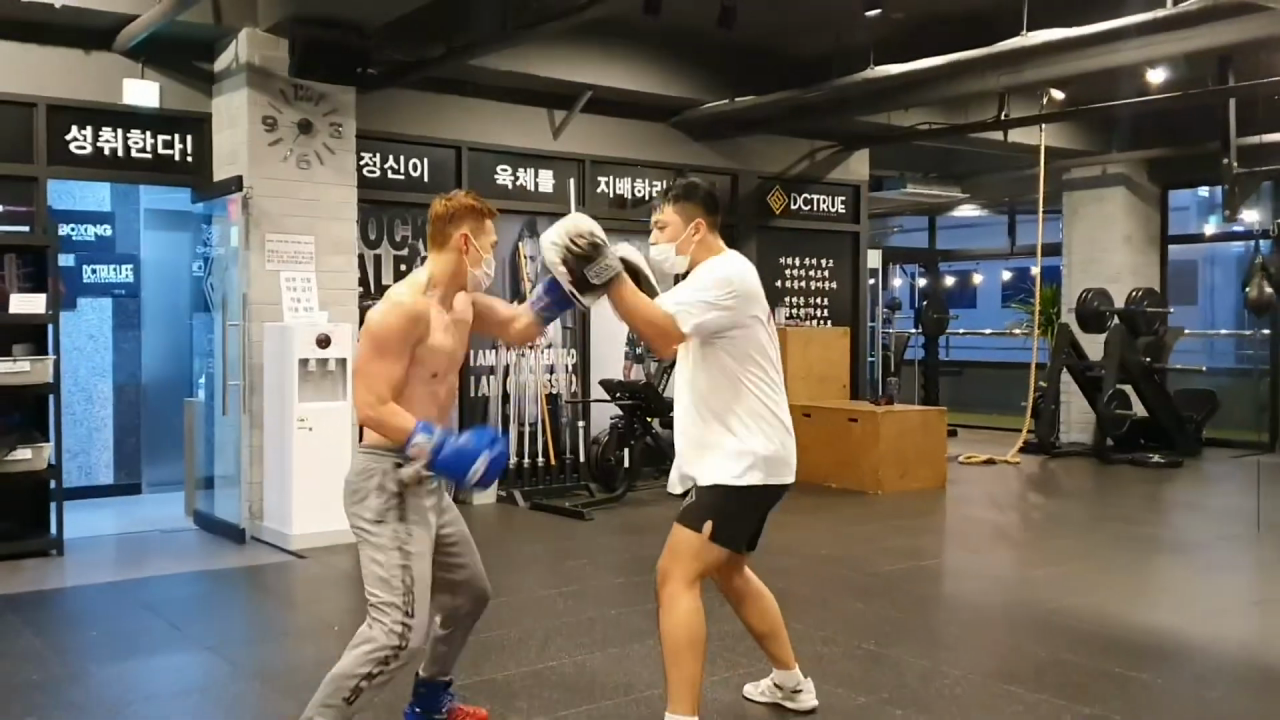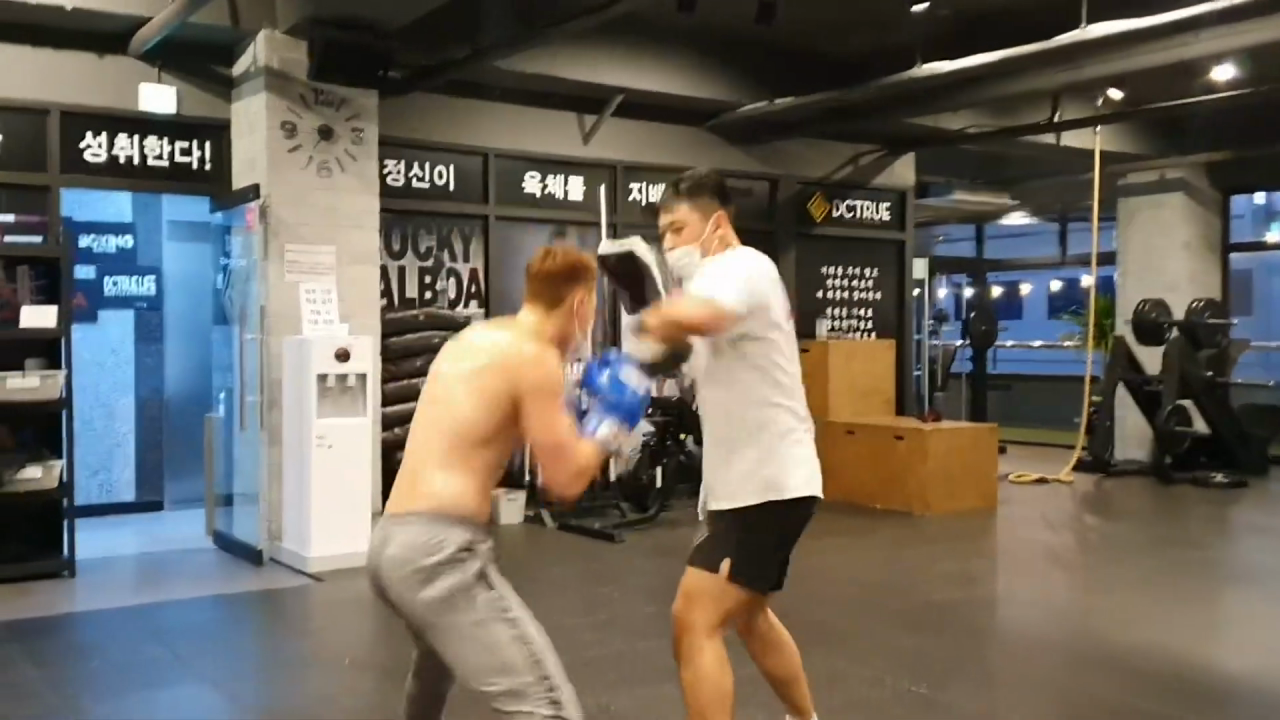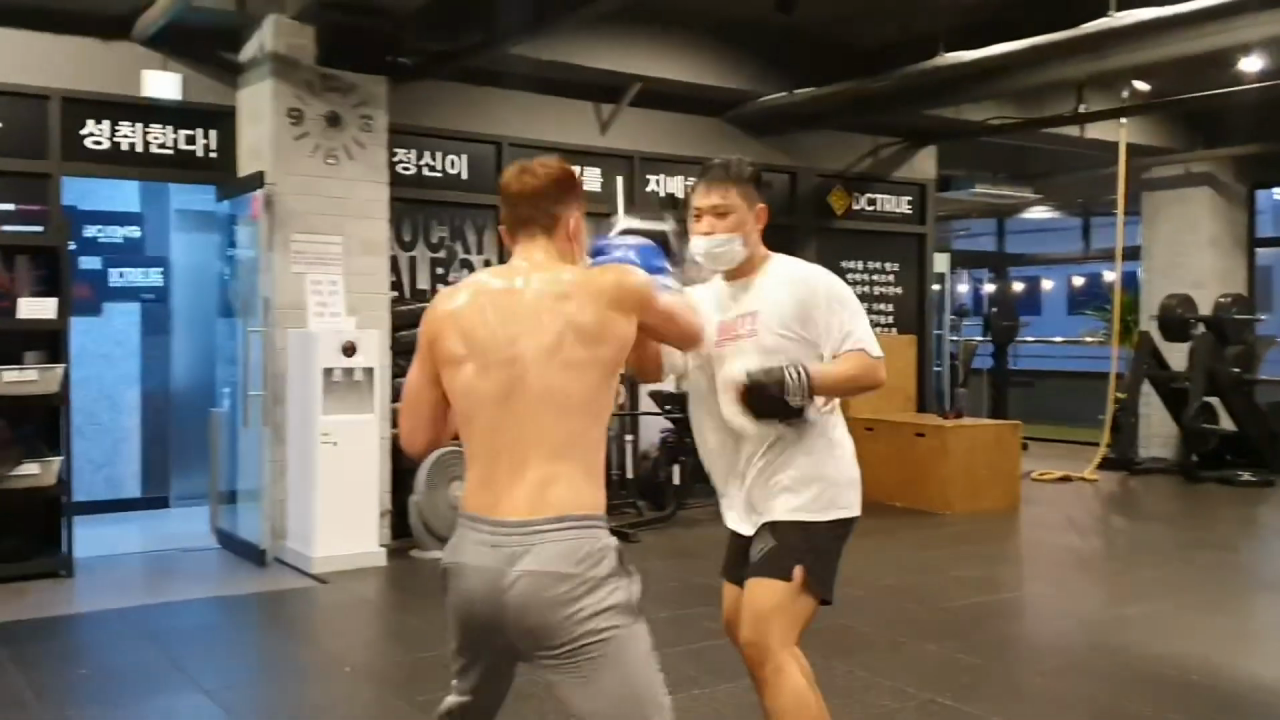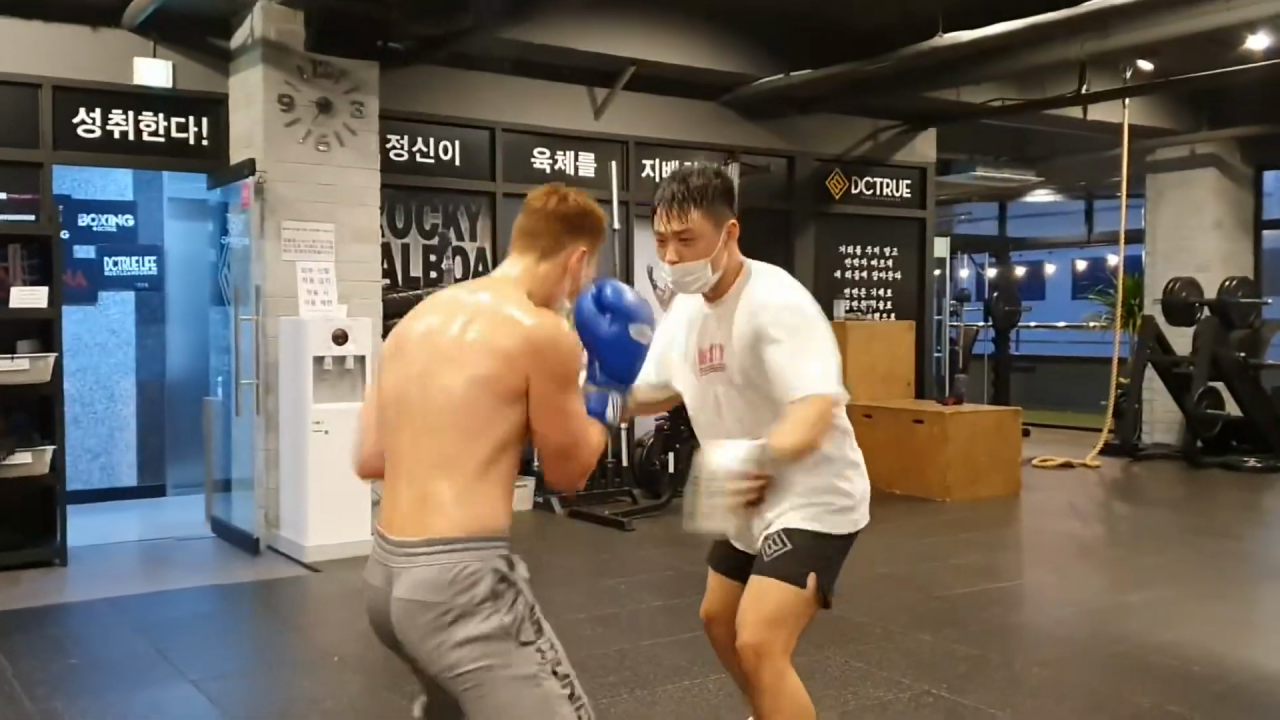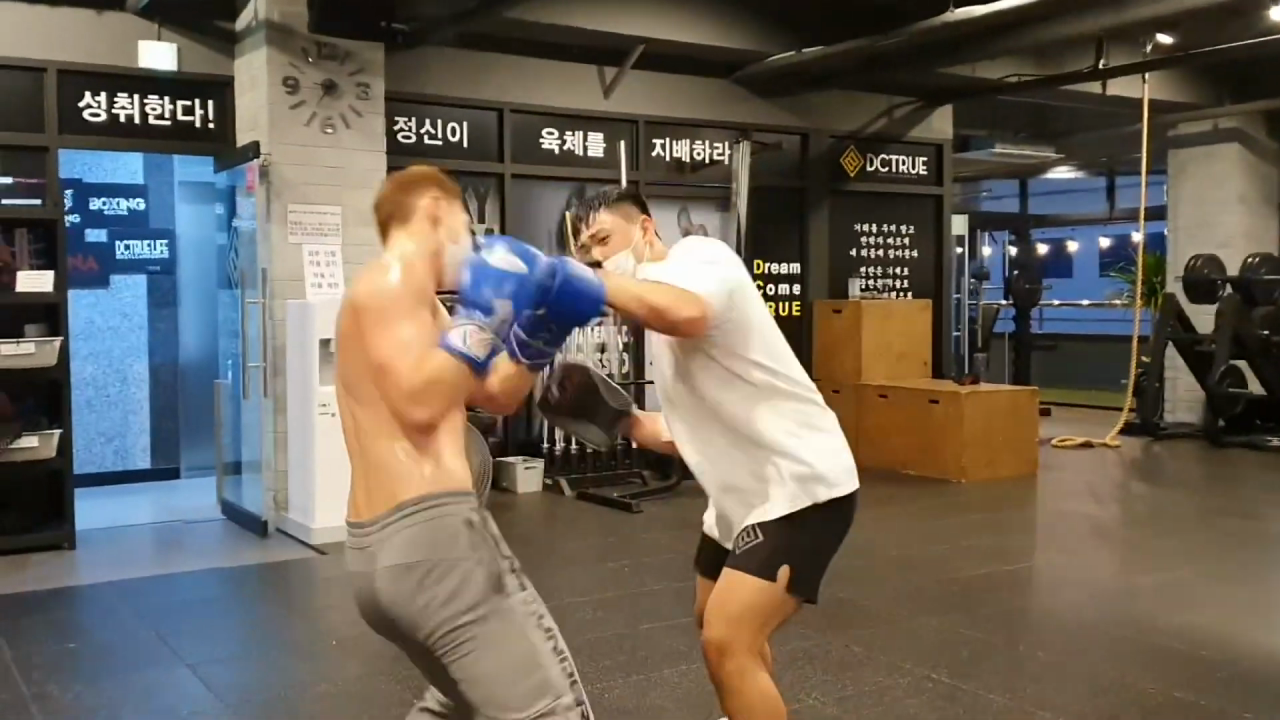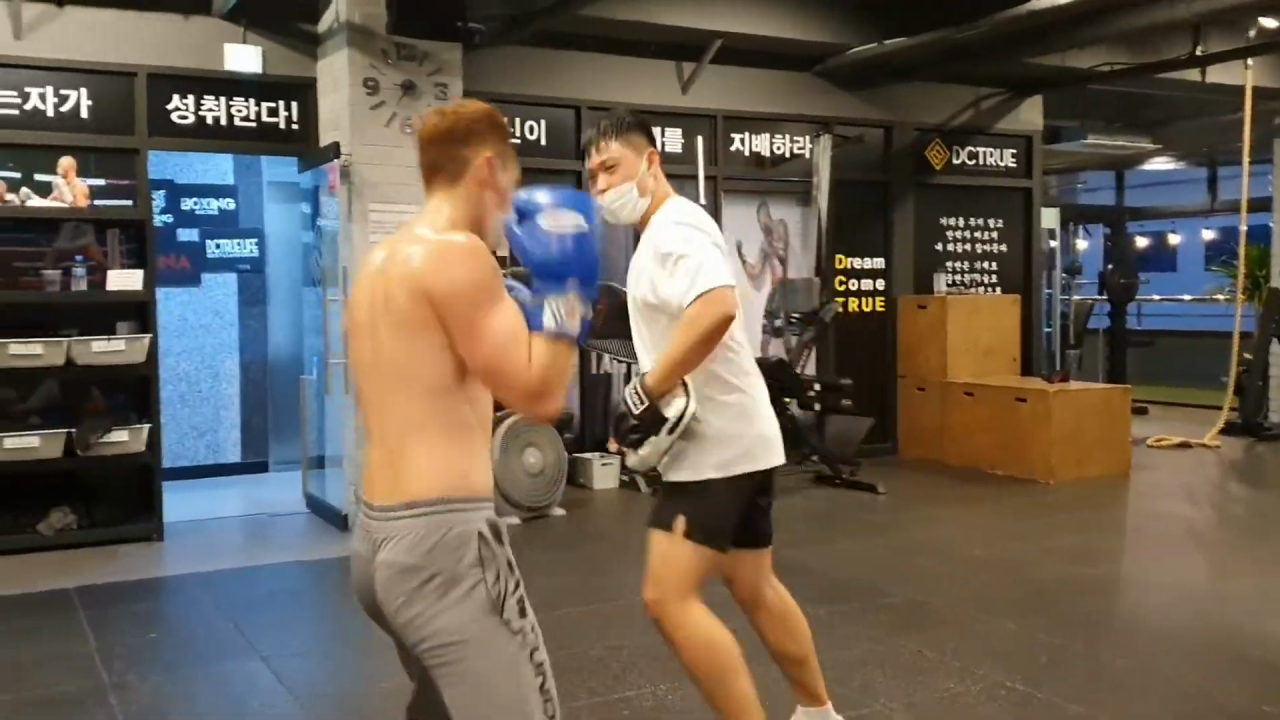
dt=0.5s
person 1, frame 1
left shoulder: (730, 275)
right shoulder: (694, 281)
left elbow: (665, 329)
right elbow: (663, 342)
left wrist: (612, 276)
right wrist: (615, 283)
left hip: (746, 459)
right hip: (723, 459)
left knee: (677, 575)
right knee: (727, 570)
person 1, frame 2
left shoulder: (745, 269)
right shoulder: (738, 282)
left elbow: (694, 317)
left wrist: (649, 323)
left hip: (764, 486)
right hip: (758, 480)
left knee: (693, 624)
right knee: (744, 615)
person 1, frame 3
left shoulder: (806, 284)
right shoulder: (700, 300)
left elbow: (870, 367)
right elbow: (646, 367)
left wrist: (800, 382)
left hip: (808, 496)
right hip: (750, 498)
left knee: (766, 641)
right knee: (744, 626)
person 1, frame 4
left shoulder: (778, 300)
right shoulder: (683, 313)
left elbow: (817, 405)
right elbow: (653, 393)
left wrist: (763, 459)
left hip: (815, 501)
right hip: (751, 506)
left knee: (760, 646)
right knee: (718, 620)
person 1, frame 5
left shoulder: (697, 256)
right shoulder: (662, 343)
left elbow: (686, 315)
right elbow: (681, 435)
left hip: (802, 486)
right hip: (743, 497)
left knee: (726, 643)
right knee: (715, 622)
person 1, frame 6
left shoulder: (674, 226)
right shoulder: (658, 241)
left elbow: (717, 310)
left wrist: (647, 392)
left hip: (716, 447)
right hip: (727, 446)
left knee: (668, 599)
right knee: (756, 589)
person 2, frame 1
right shoulder: (404, 308)
left elbow: (516, 330)
right elbow: (371, 407)
right wrist: (441, 447)
left hip: (421, 481)
right hip: (388, 480)
left knee: (469, 593)
right knee: (396, 628)
person 2, frame 2
left shoulder: (473, 338)
right shoulder: (536, 361)
right elbow: (565, 483)
left wrist: (562, 425)
right wrist: (611, 420)
left hip: (394, 543)
right hip: (439, 548)
left knee: (446, 645)
person 2, frame 3
left shoulder: (450, 308)
right shoulder: (612, 287)
left elbow: (414, 438)
right elbow: (692, 331)
right wrist: (650, 270)
left hip: (475, 557)
right hip: (569, 563)
person 2, frame 4
left shoulder: (420, 318)
right shoulder: (543, 335)
left elbow: (371, 459)
right elbow: (566, 473)
right wrist: (612, 386)
left hip: (390, 576)
right hip: (458, 579)
person 2, frame 5
left shoulder: (382, 291)
right shoulder: (391, 276)
left elbow: (494, 396)
right elbow: (421, 403)
left wrist: (540, 332)
right wrist: (484, 317)
left hip: (375, 558)
right hip: (438, 543)
person 2, frame 6
left shoulder: (378, 263)
right shoulder: (455, 257)
right elbow: (539, 397)
right wrist: (566, 285)
left hip: (381, 540)
right hip: (444, 540)
